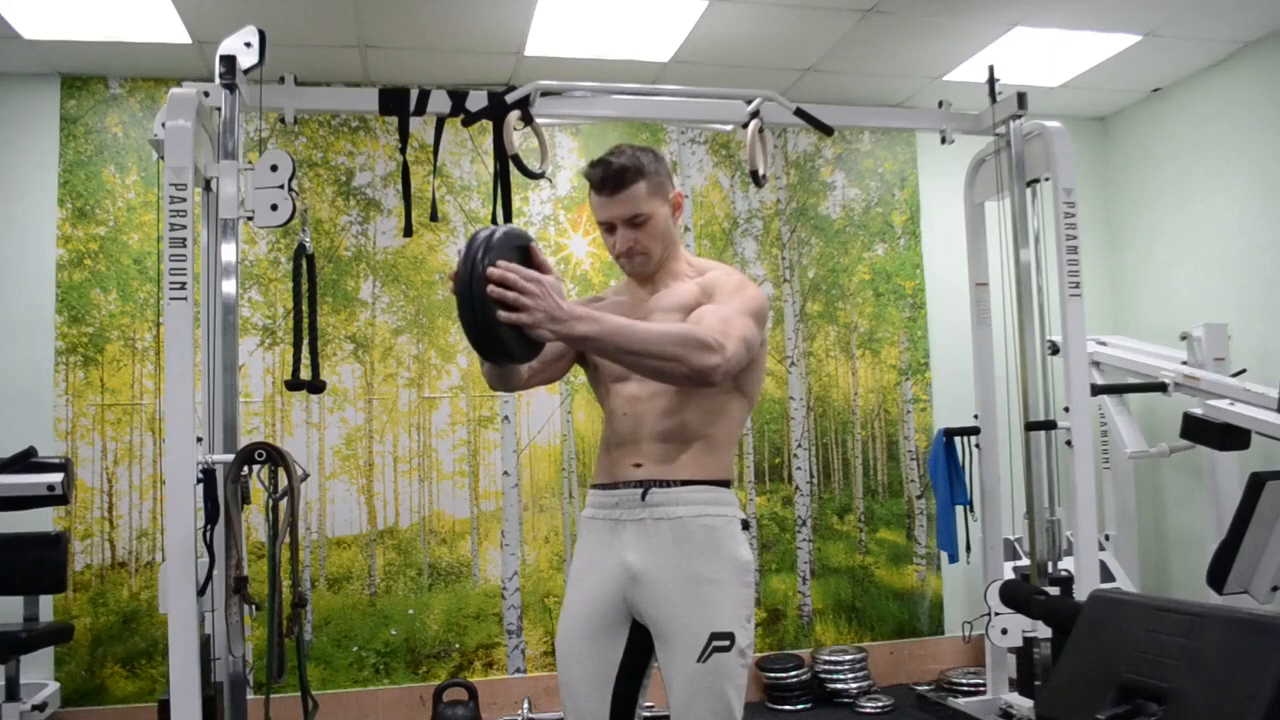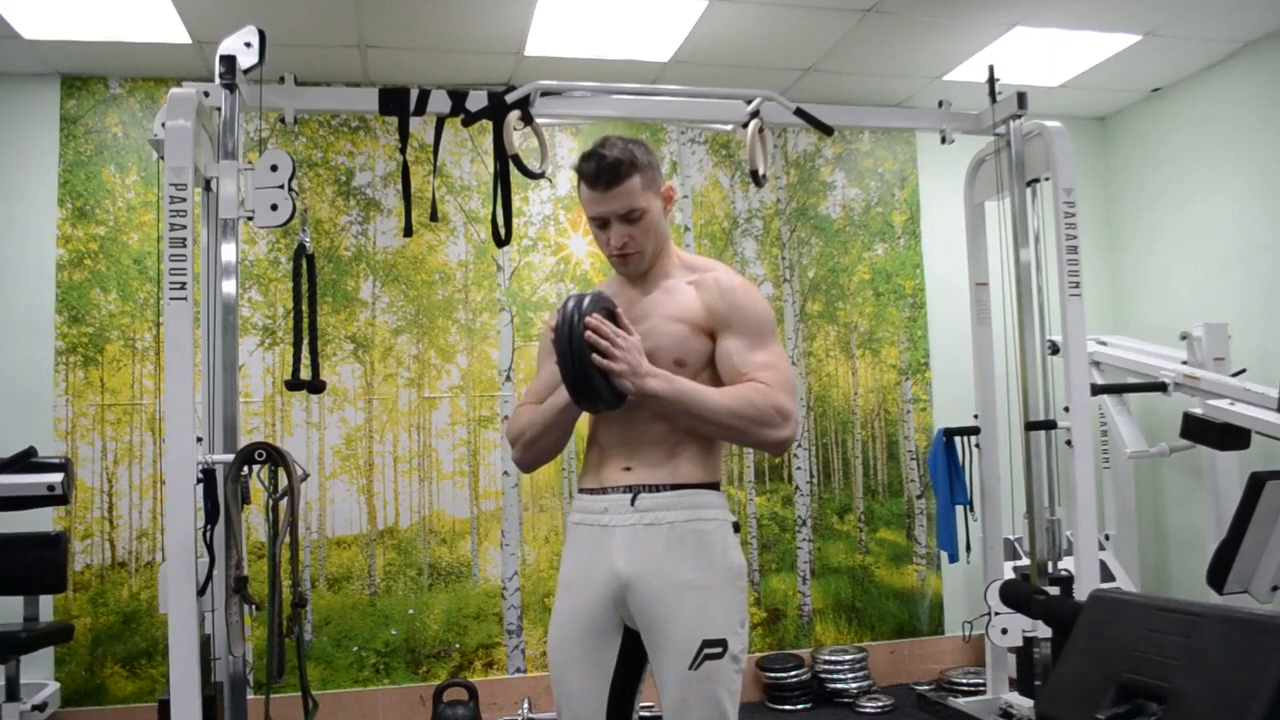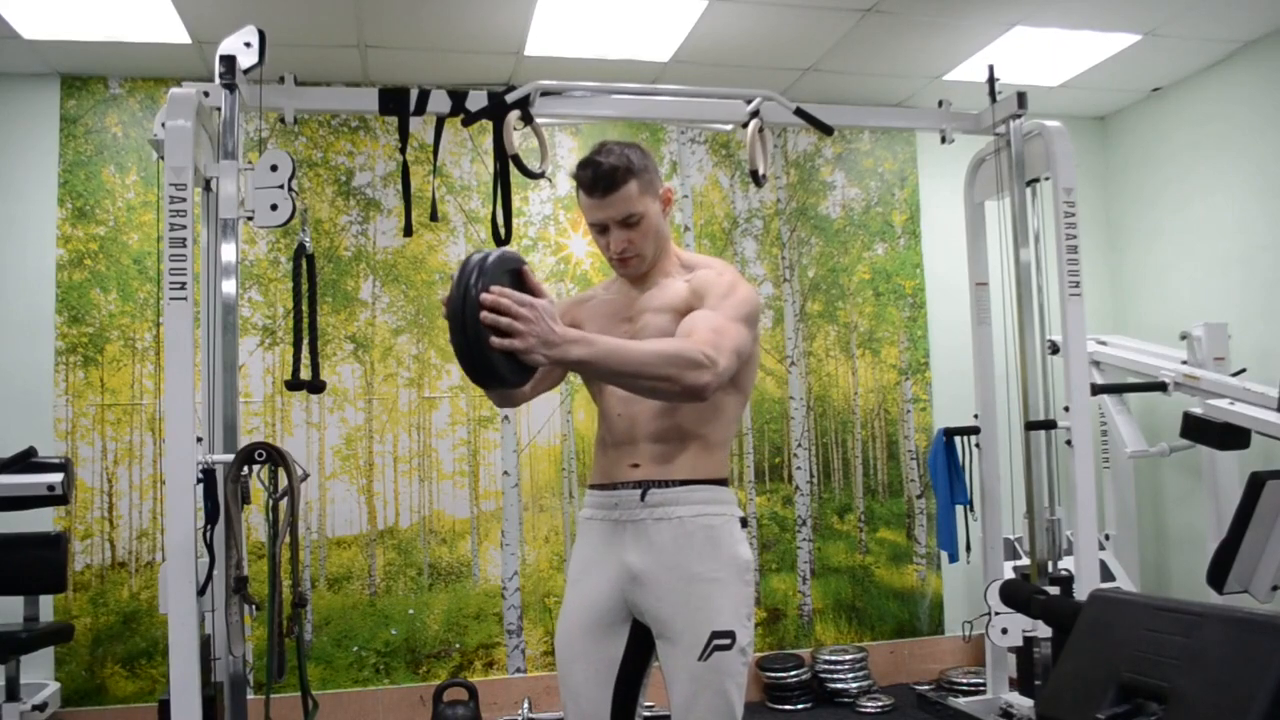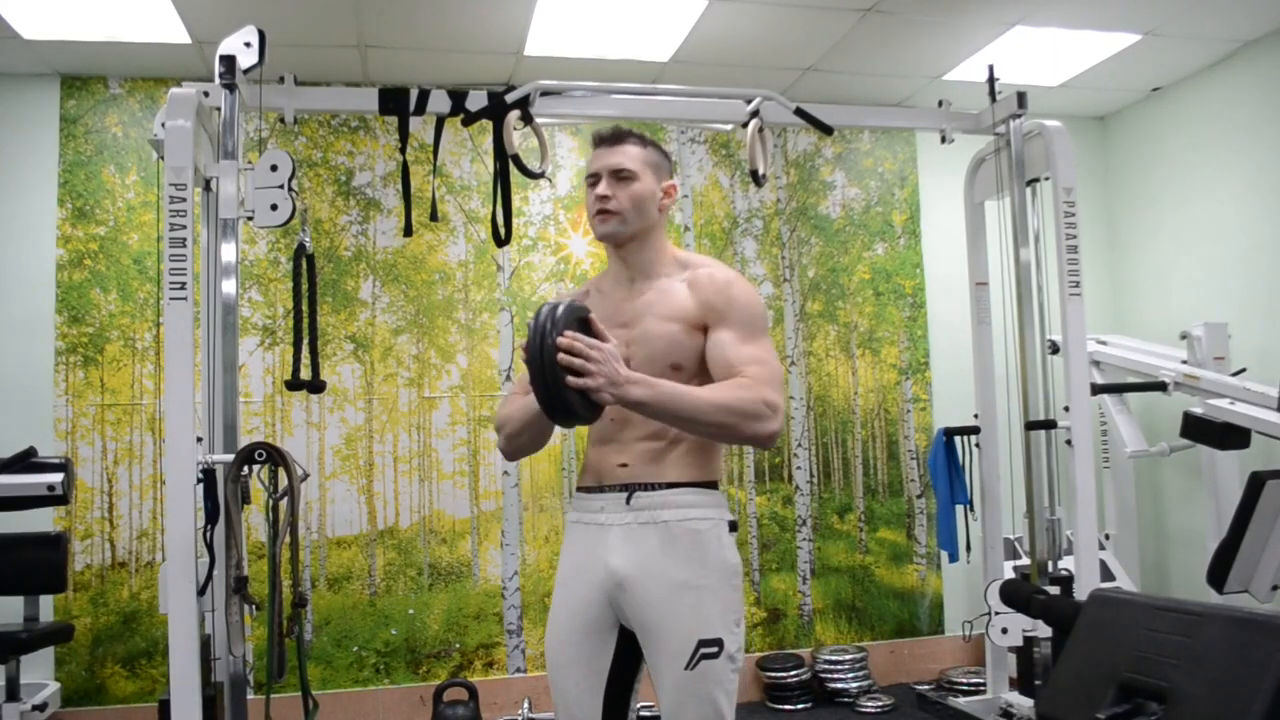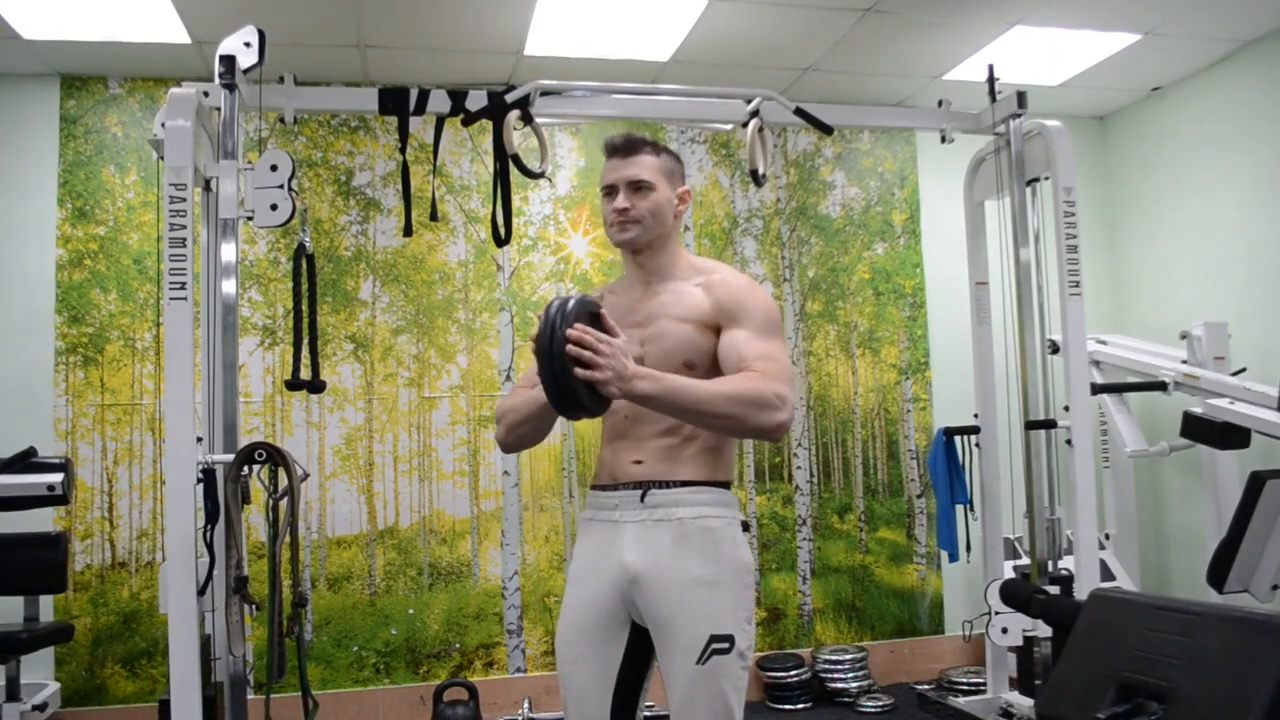
dt=1s
person 1, frame 1
left shoulder: (730, 290)
right shoulder: (594, 310)
left elbow: (706, 358)
right elbow: (512, 376)
left wrist: (571, 321)
right wrist: (500, 321)
left hip: (694, 530)
right hip: (602, 531)
person 1, frame 2
left shoulder: (721, 293)
right shoulder: (580, 317)
left elbow: (777, 421)
right elbow: (524, 449)
left wrist: (647, 378)
left hip: (686, 533)
right hip: (590, 536)
person 1, frame 3
left shoulder: (719, 287)
right shoulder: (580, 309)
left elbow: (698, 372)
right elbow: (514, 390)
left wrist: (563, 344)
right wrist: (495, 344)
left hip: (692, 529)
right hip: (600, 531)
person 1, frame 4
left shoulder: (717, 289)
right shoulder: (574, 308)
left elbow: (762, 414)
right elbow: (510, 438)
left wrist: (628, 386)
left hip: (682, 531)
right hip: (589, 535)
person 1, frame 5
left shoulder: (730, 293)
left elbow: (772, 408)
right elbow: (509, 429)
left wrist: (637, 380)
left hip: (695, 529)
right hip: (601, 532)
